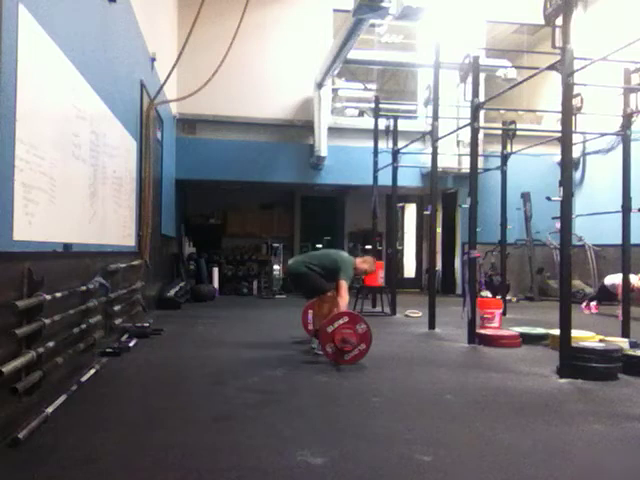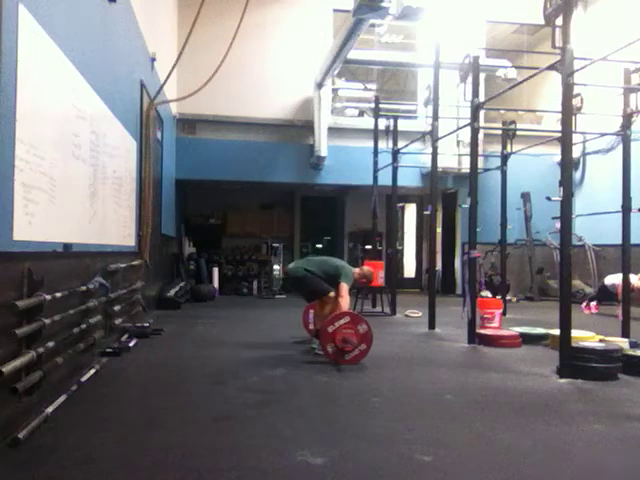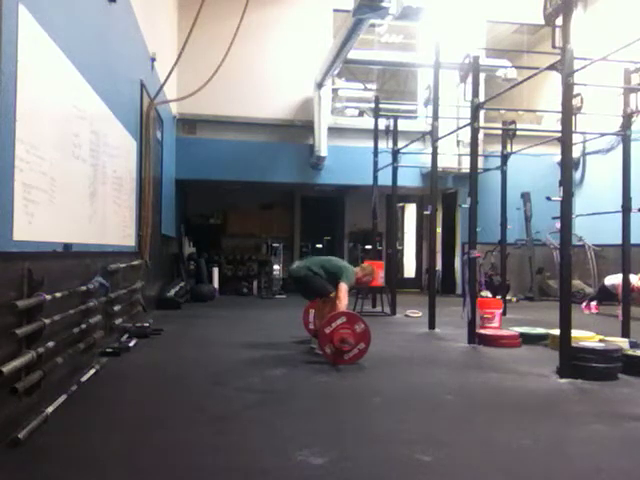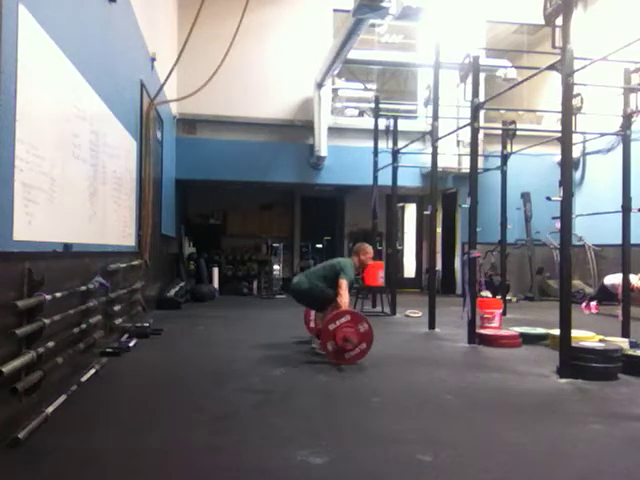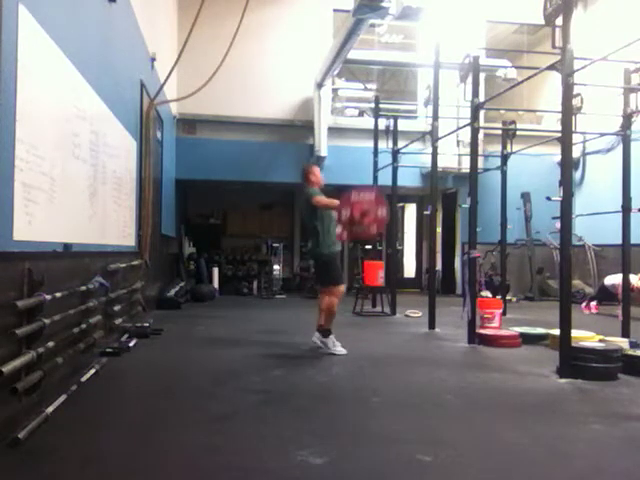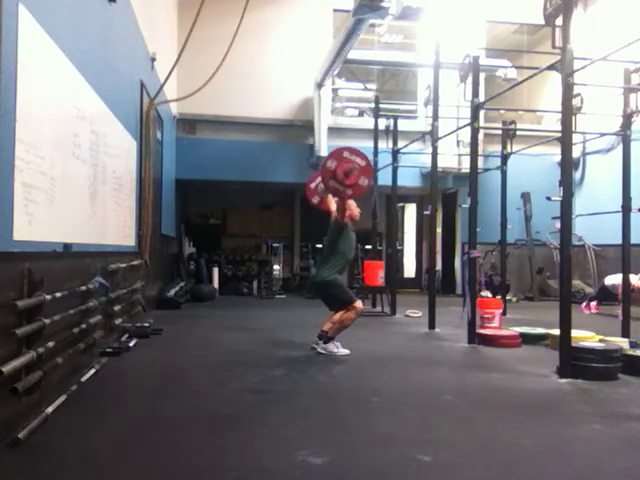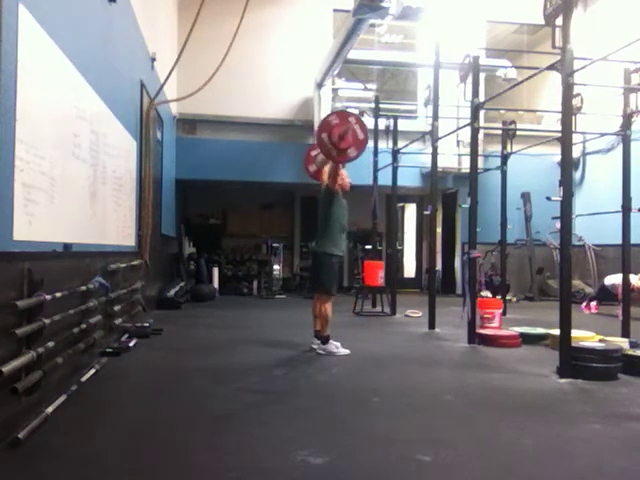
dt=0.7s
person 1, frame 1
left shoulder: (345, 260)
right shoulder: (348, 266)
right elbow: (343, 295)
left hip: (294, 267)
right hip: (298, 269)
left knee: (324, 297)
right knee: (329, 297)
left ankle: (317, 338)
person 1, frame 2
left shoulder: (344, 269)
right shoulder: (348, 273)
left elbow: (337, 296)
right elbow: (343, 297)
left hip: (293, 270)
right hip: (298, 272)
left knee: (325, 299)
right knee: (330, 298)
left ankle: (318, 338)
person 1, frame 3
left shoulder: (346, 269)
right shoulder: (349, 274)
left elbow: (337, 296)
right elbow: (341, 297)
left hip: (298, 269)
right hip: (301, 271)
left knee: (328, 299)
right knee: (331, 298)
person 1, frame 4
left shoulder: (346, 264)
right shoulder: (348, 267)
left elbow: (339, 294)
right elbow: (342, 295)
left hip: (301, 285)
right hip: (302, 287)
left knee: (331, 302)
right knee: (338, 303)
person 1, frame 5
left shoulder: (313, 194)
right shoulder: (312, 192)
right elbow: (321, 201)
left hip: (325, 250)
right hip: (326, 250)
left knee: (326, 291)
right knee: (337, 290)
left ankle: (321, 334)
right ankle: (325, 336)
person 1, frame 6
left shoulder: (340, 224)
right shoulder: (342, 225)
left elbow: (333, 208)
right elbow: (341, 208)
left wrist: (329, 193)
left hip: (325, 278)
right hip: (326, 279)
left knee: (346, 308)
right knee: (356, 307)
left ankle: (322, 338)
right ankle: (326, 342)
person 1, frame 7
left shoulder: (332, 195)
right shoulder: (332, 194)
left elbow: (328, 175)
right elbow: (332, 177)
left wrist: (327, 163)
left hip: (326, 252)
right hip: (328, 253)
left knee: (320, 296)
right knee: (326, 297)
left ankle: (318, 338)
right ankle: (324, 342)
